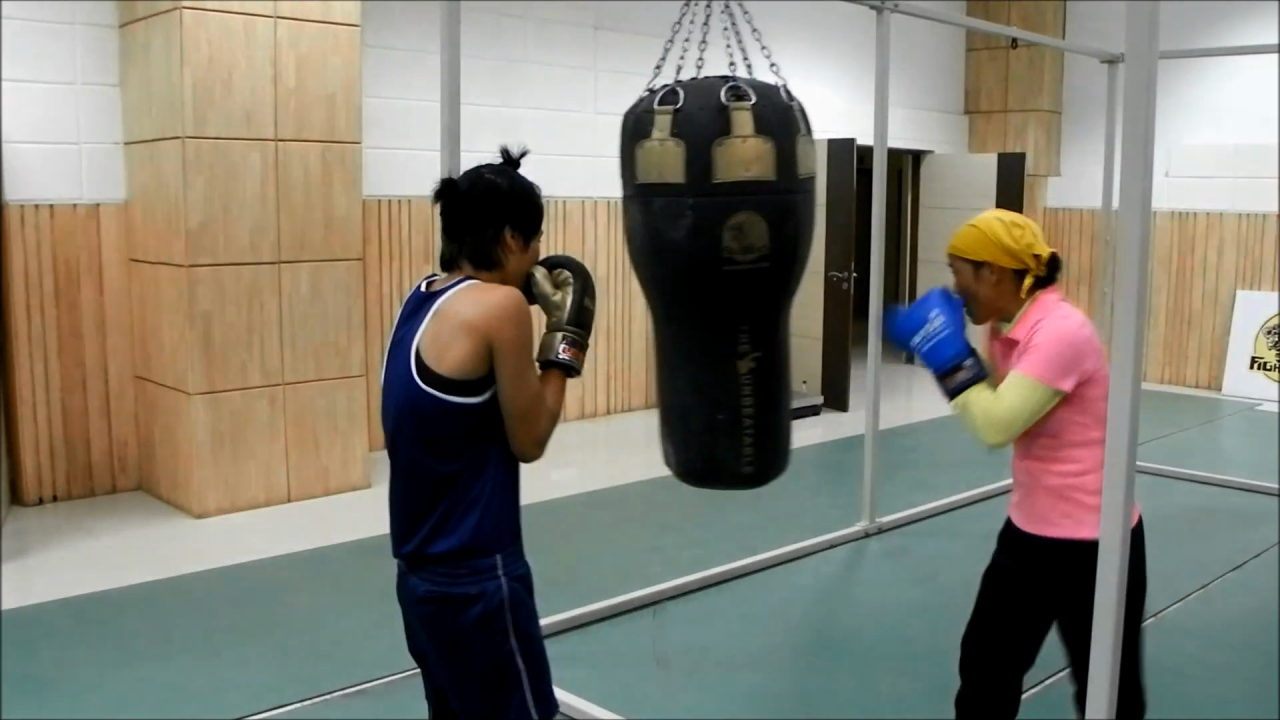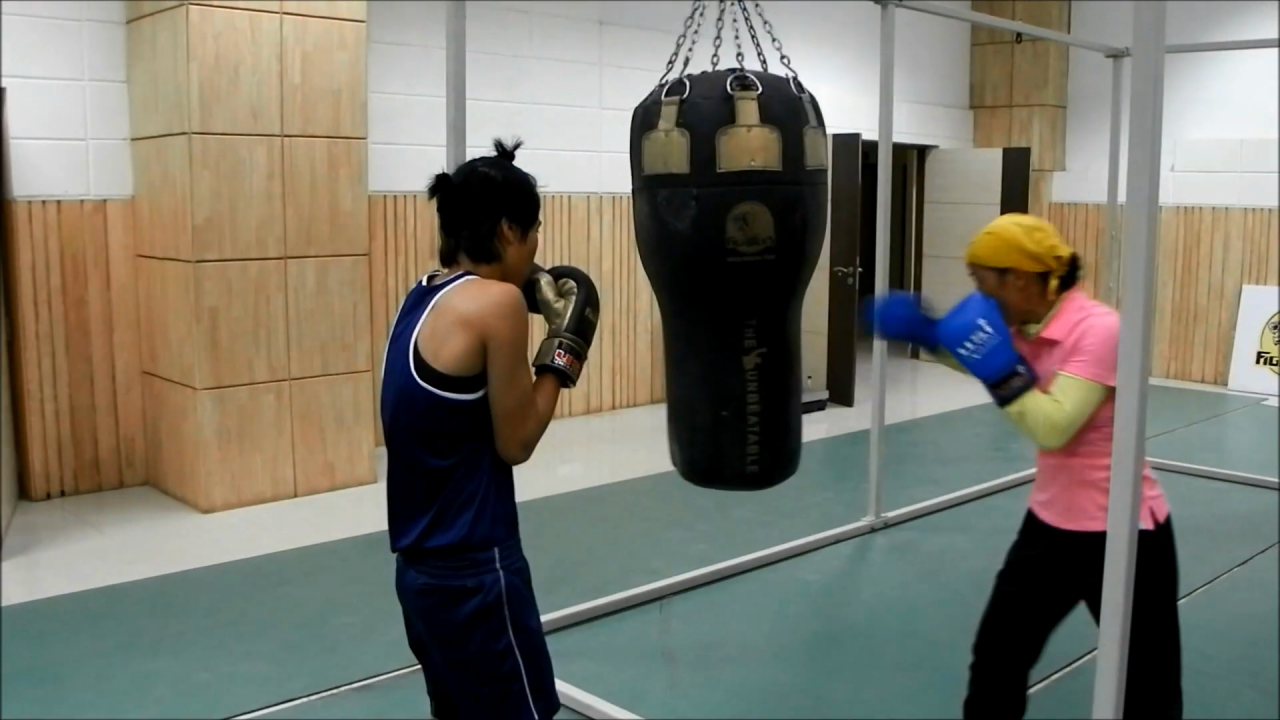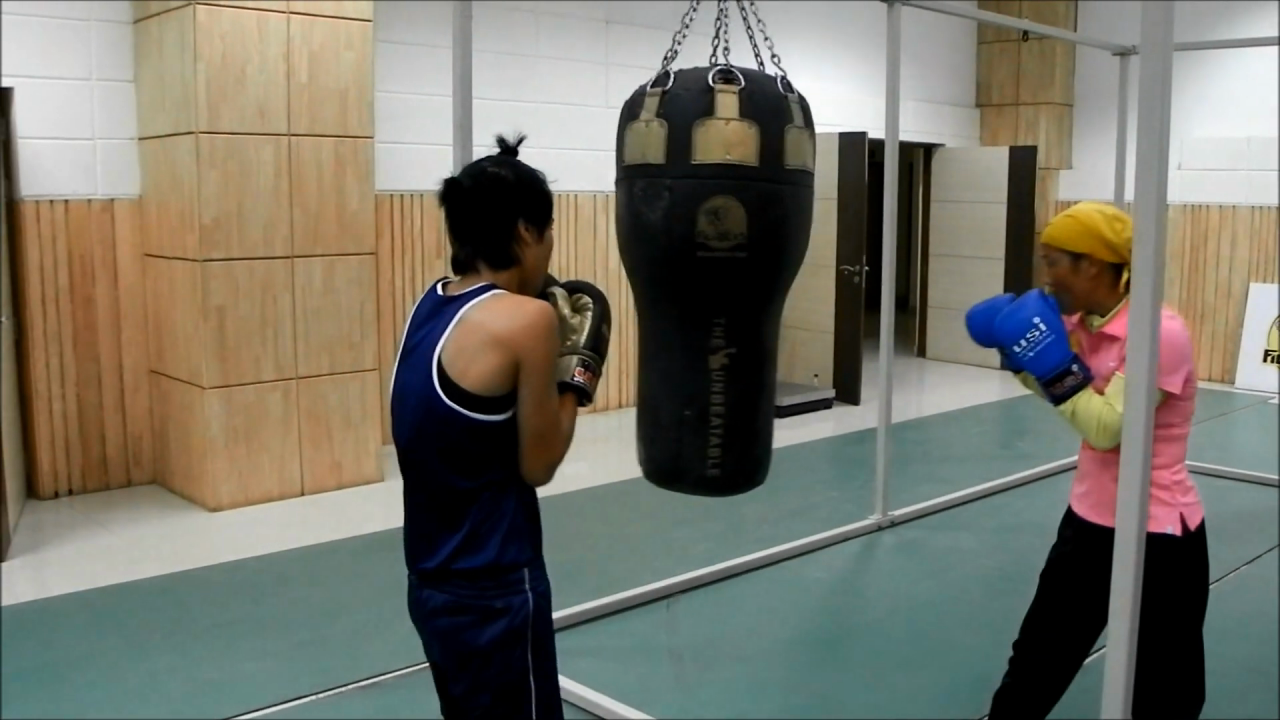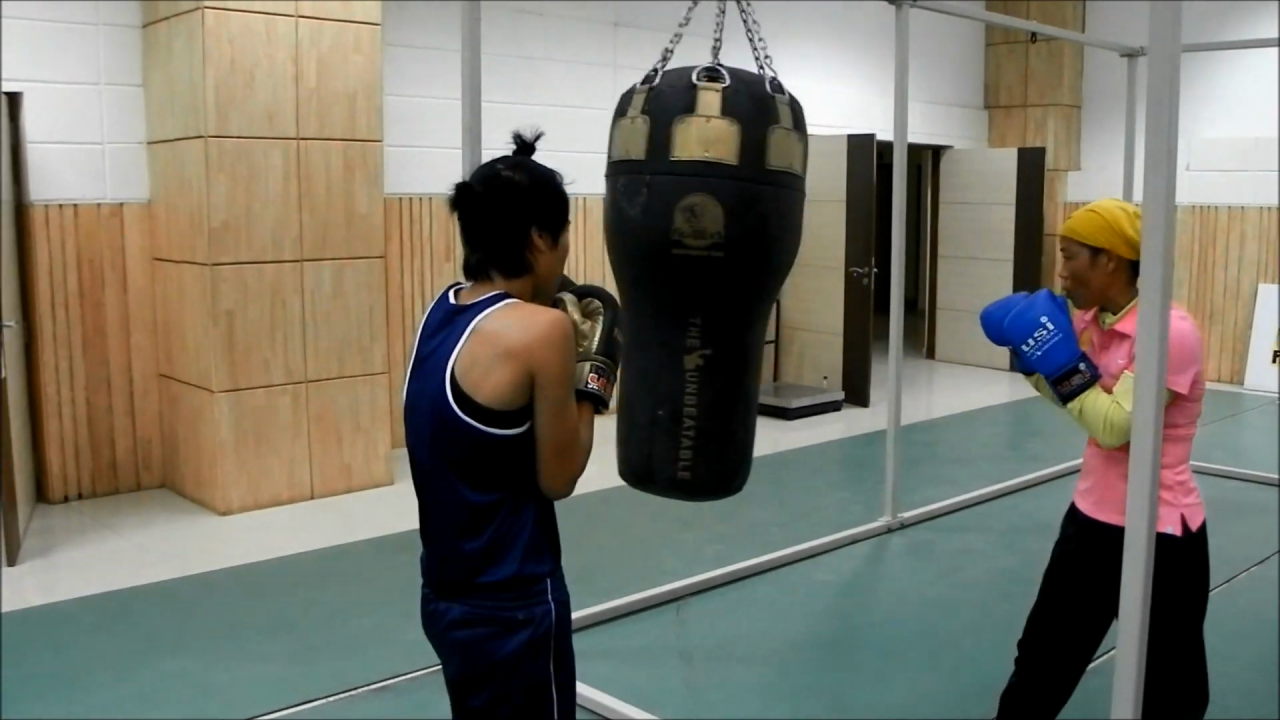
dt=0.3s
person 1, frame 1
left shoulder: (421, 300)
right shoulder: (499, 305)
right elbow: (529, 440)
right wrist: (566, 334)
left hip: (423, 571)
right hip: (475, 577)
person 1, frame 2
left shoulder: (423, 297)
right shoulder: (496, 302)
right elbow: (515, 443)
right wrist: (565, 341)
left hip: (422, 565)
right hip: (474, 571)
person 1, frame 3
left shoulder: (432, 305)
right shoulder: (525, 318)
right elbow: (537, 465)
right wrist: (580, 358)
left hip: (434, 581)
right hip: (494, 593)
person 1, frame 4
left shoulder: (443, 311)
right shoulder: (539, 329)
right elbow: (558, 478)
right wrist: (595, 365)
left hip: (448, 592)
right hip: (511, 605)
person 2, frame 1
left shoulder: (1060, 329)
right shoulder: (1015, 328)
left elbow: (996, 425)
right elbow: (1001, 402)
left wrist: (946, 354)
left hip: (1090, 541)
right hip: (1032, 531)
right knee: (984, 665)
person 2, frame 2
left shoulder: (1099, 330)
right shoulder: (1024, 327)
left elbow: (1052, 428)
left wrist: (995, 359)
right wrist: (929, 333)
right hip: (1052, 524)
right knee: (998, 656)
person 2, frame 3
left shoulder: (1161, 332)
right shoulder: (1080, 322)
left elbow: (1105, 429)
right elbow: (1058, 396)
left wrist: (1051, 358)
right wrist: (1017, 346)
left hip: (1157, 538)
right hip: (1089, 522)
right knee: (1036, 657)
person 2, frame 4
left shoulder: (1171, 331)
right shoulder: (1094, 320)
left elbow: (1112, 427)
right elbow: (1069, 401)
left wrist: (1059, 356)
right wrist: (1028, 350)
left hip: (1157, 537)
right hip: (1091, 519)
right knee: (1042, 654)
